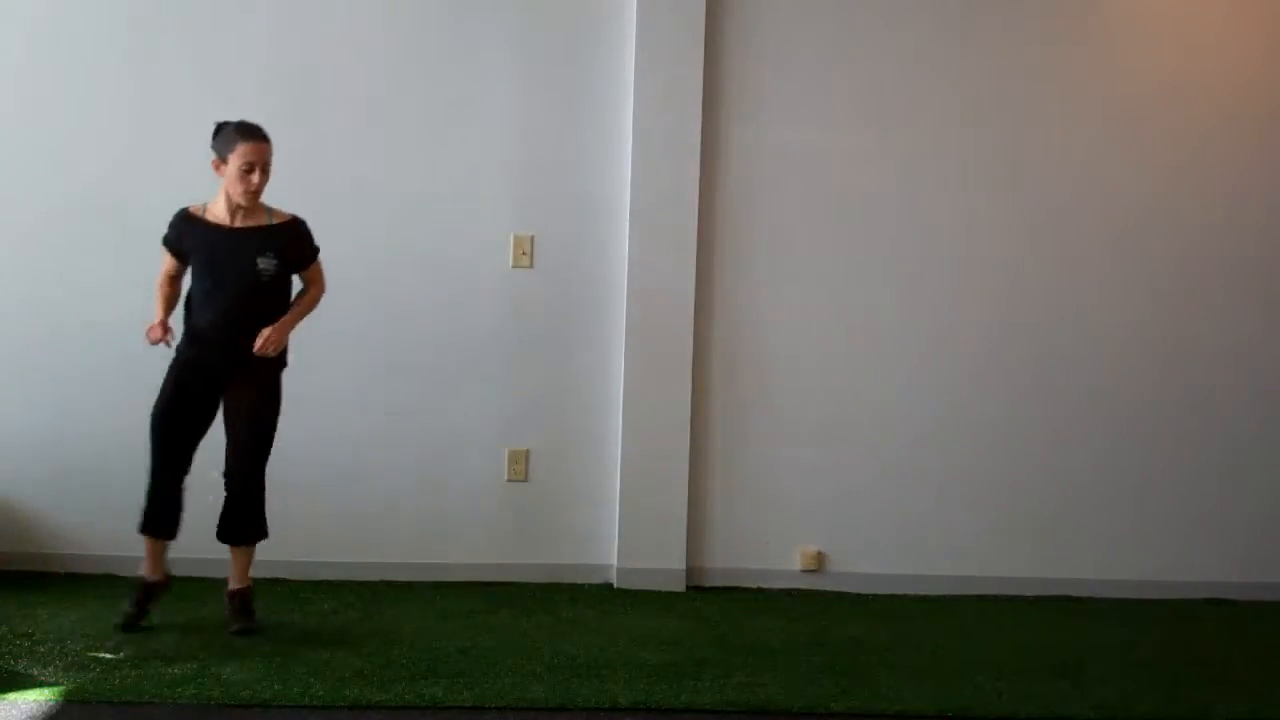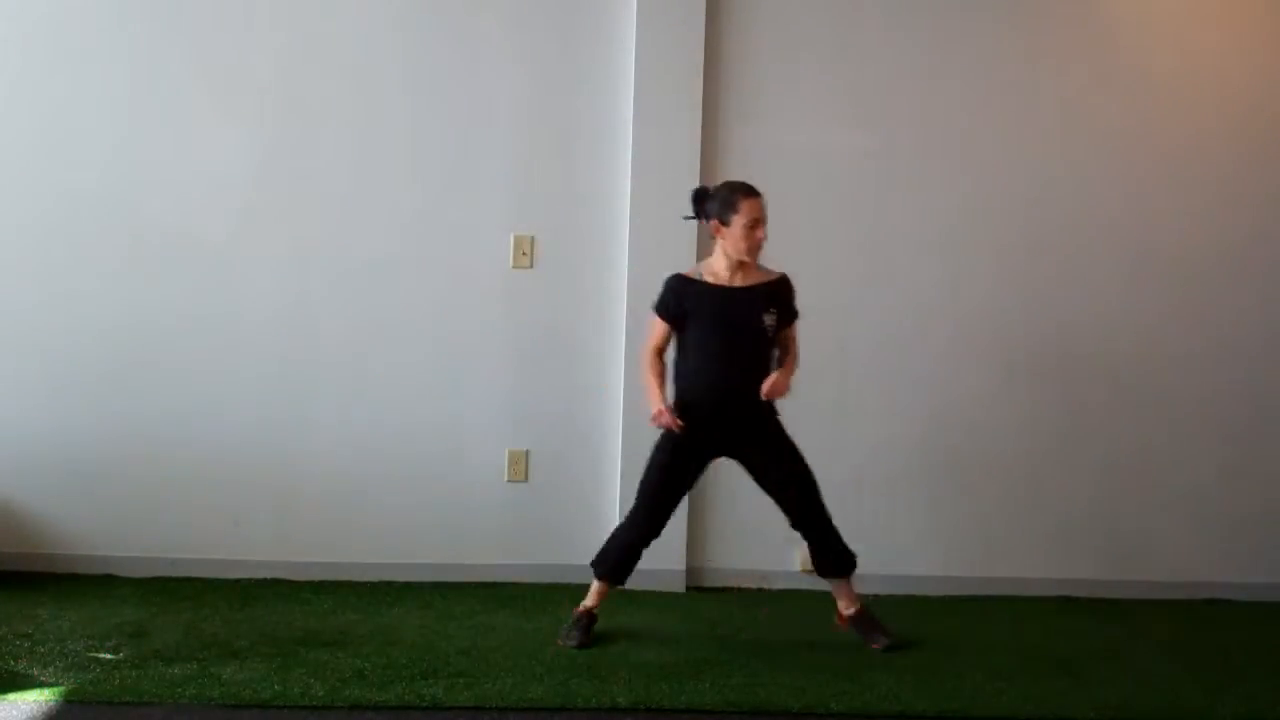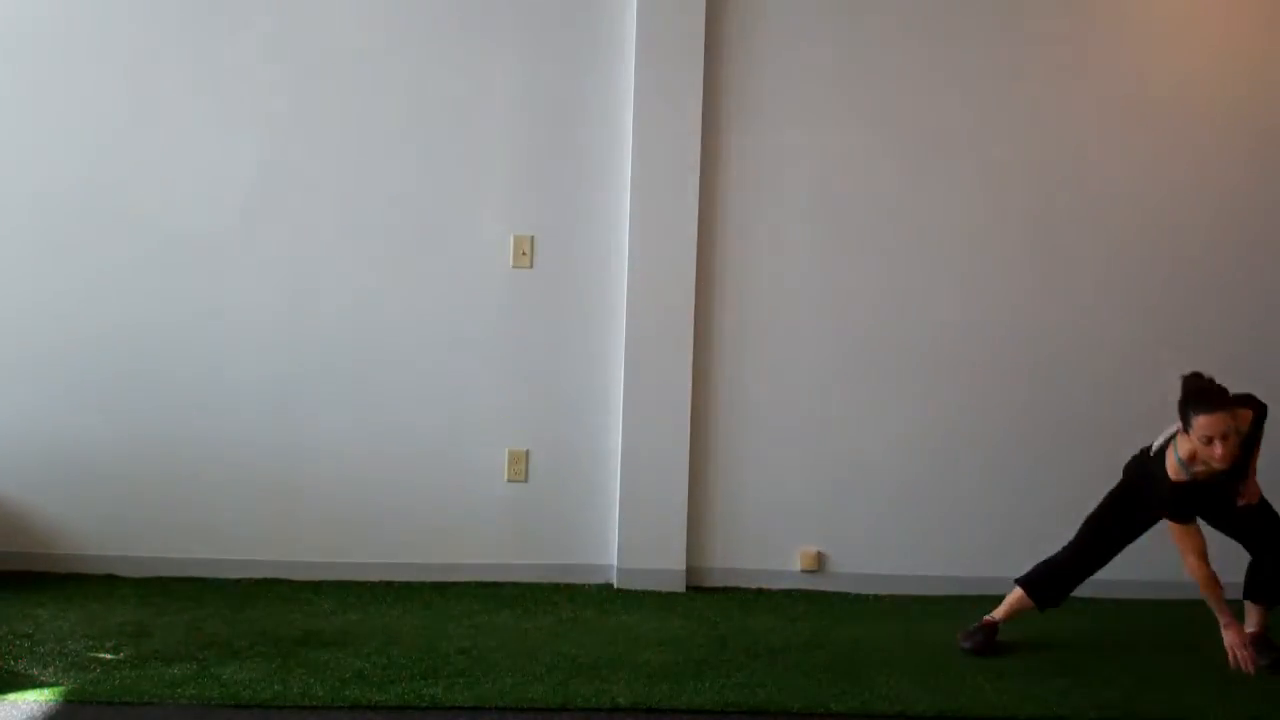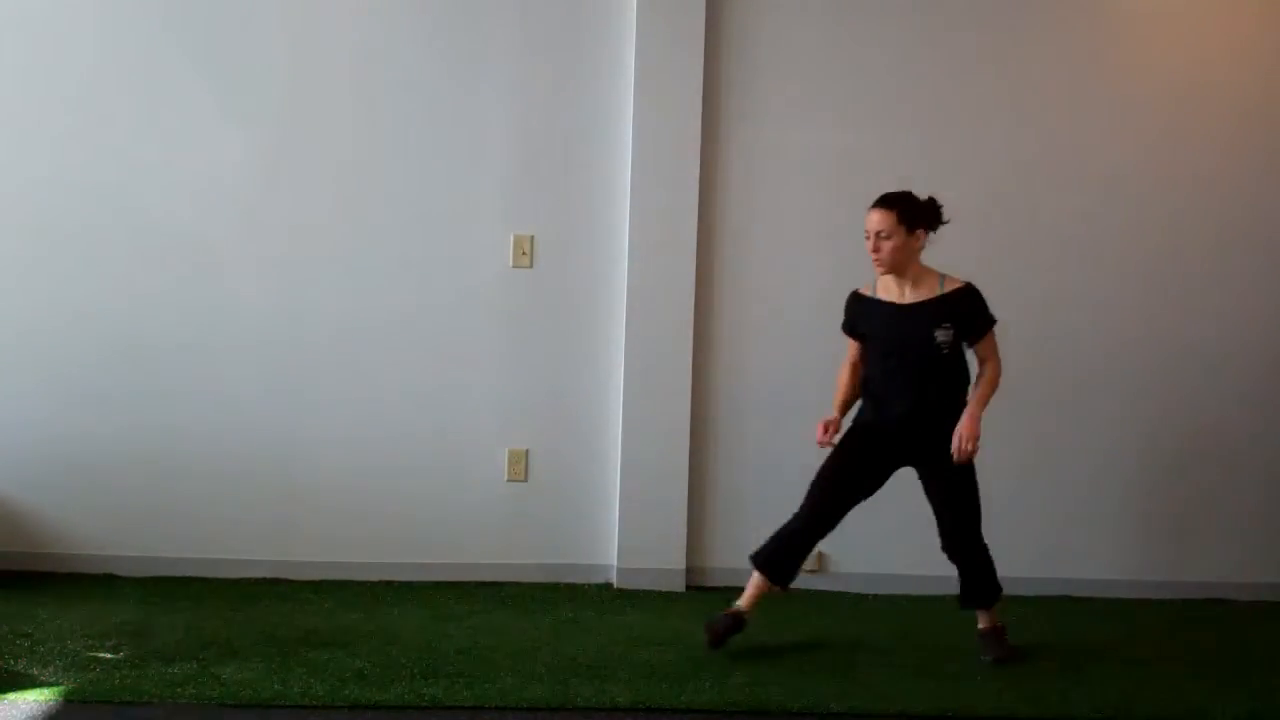
dt=1s
person 1, frame 1
left shoulder: (287, 232)
right shoulder: (188, 224)
left elbow: (314, 286)
right elbow: (171, 276)
left wrist: (283, 326)
right wrist: (161, 317)
left hip: (255, 369)
right hip: (195, 361)
left knee: (244, 475)
right knee: (165, 467)
left ankle: (239, 588)
right ankle: (152, 577)
person 1, frame 2
left shoulder: (775, 286)
right shoulder: (684, 288)
left elbow: (787, 347)
right elbow: (653, 350)
left wrist: (783, 374)
right wrist: (656, 398)
left hip: (755, 422)
right hip: (695, 426)
left knee: (810, 511)
right knee: (646, 516)
left ankle: (851, 611)
right ankle: (590, 608)
person 1, frame 3
left shoulder: (1250, 417)
right shoulder: (1174, 475)
right elbow: (1195, 560)
left wrist: (1249, 475)
right wrist: (1227, 623)
right hip: (1147, 490)
left knee: (1267, 541)
right knee: (1082, 555)
left ankle: (1255, 632)
right ankle: (992, 622)
person 1, frame 4
left shoulder: (959, 298)
right shoulder: (865, 300)
left elbow: (991, 363)
left wrist: (972, 415)
right wrist: (837, 413)
left hip: (940, 437)
right hip: (876, 427)
left knee: (962, 537)
right knee: (814, 516)
left ankle: (988, 624)
right ankle: (740, 610)
